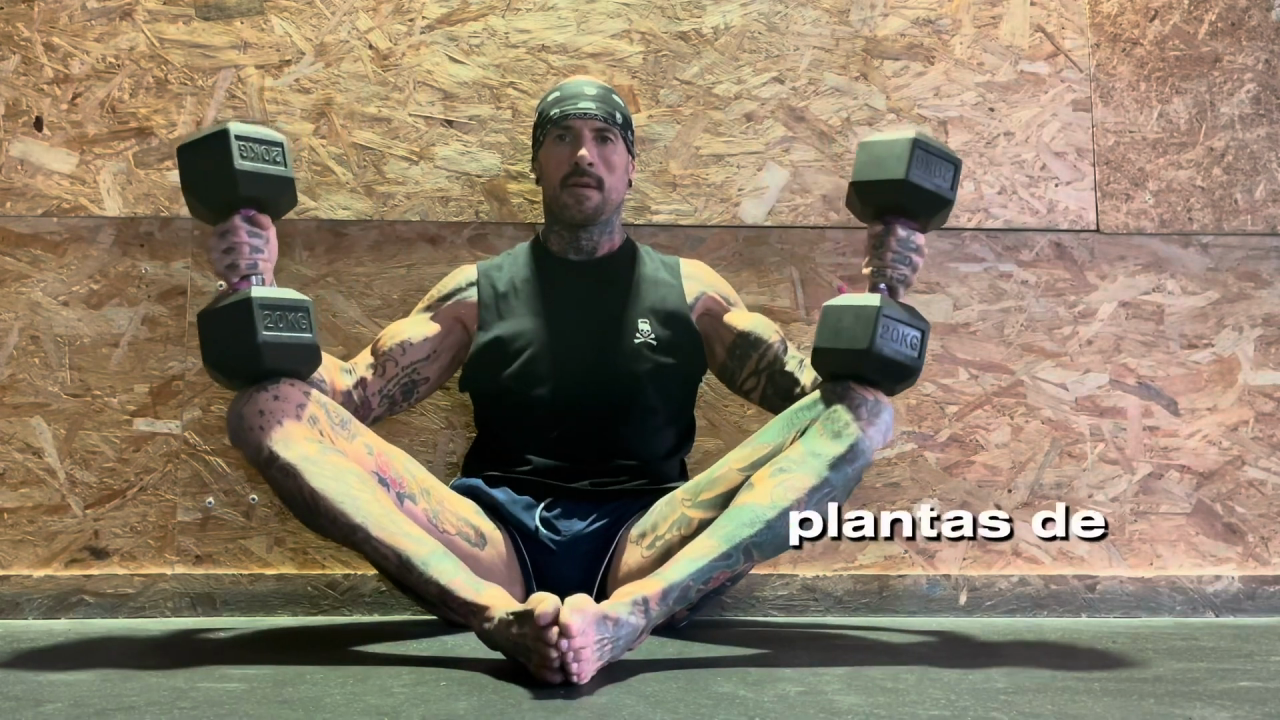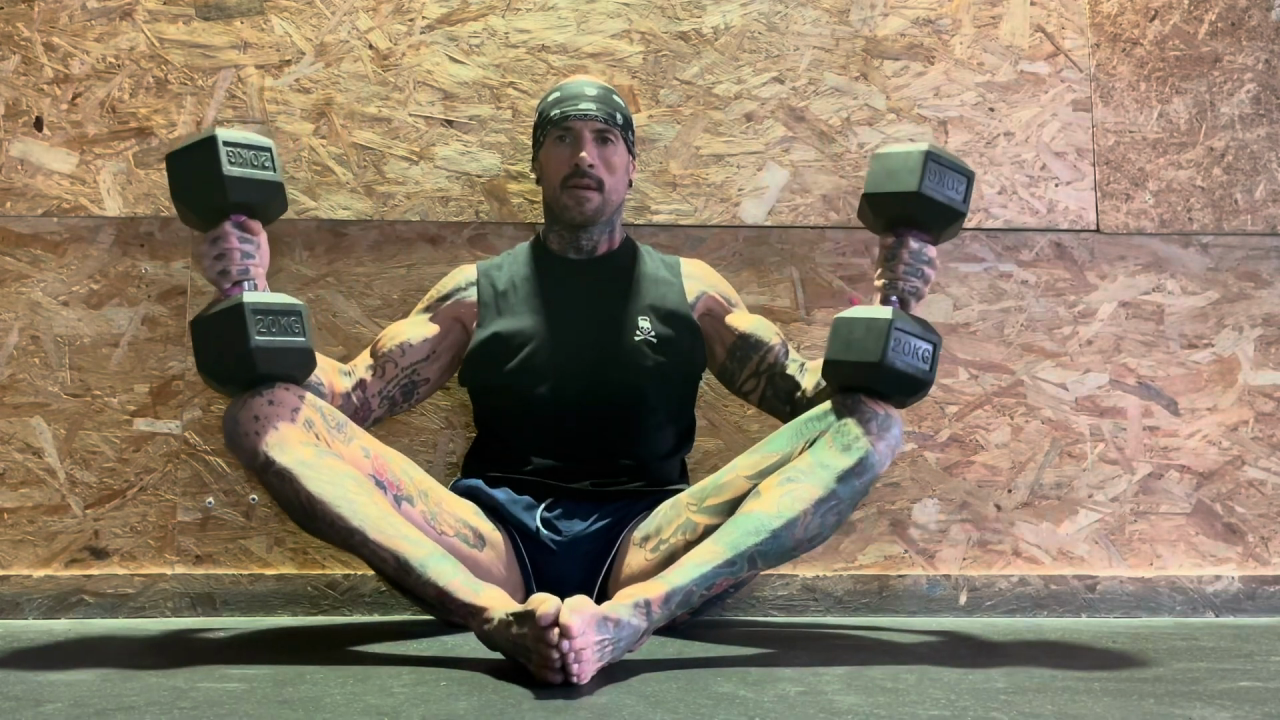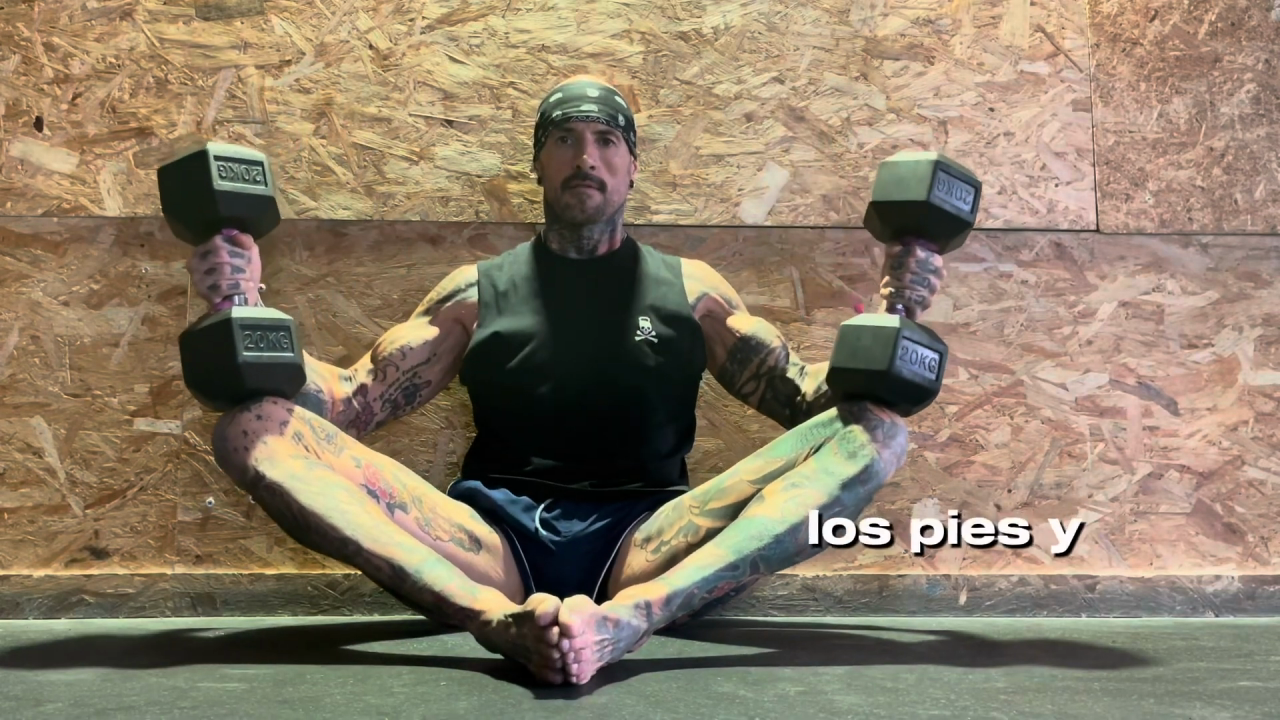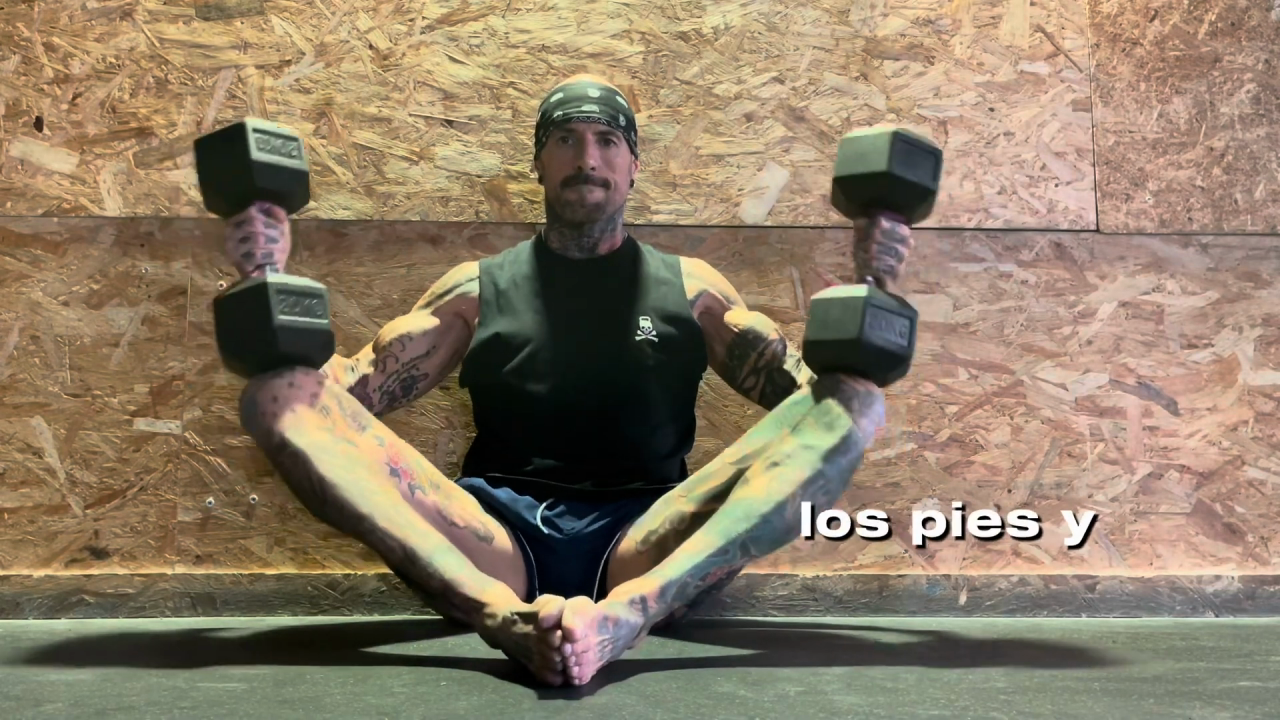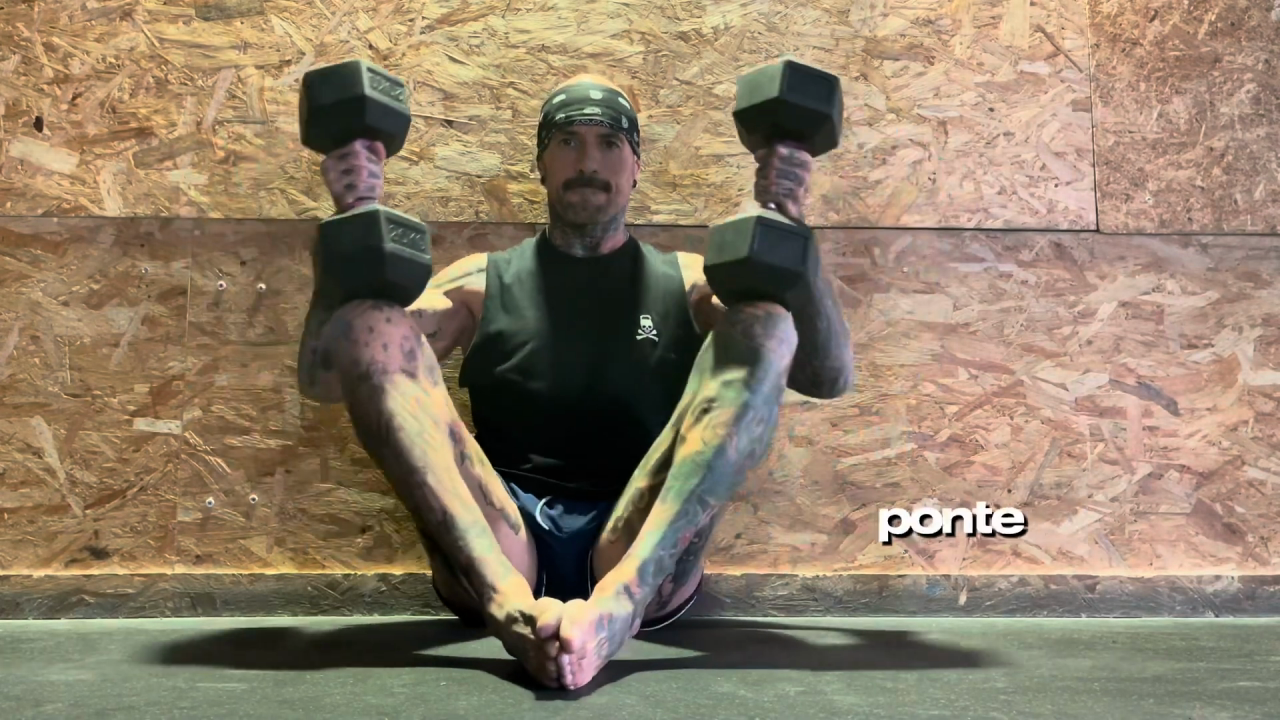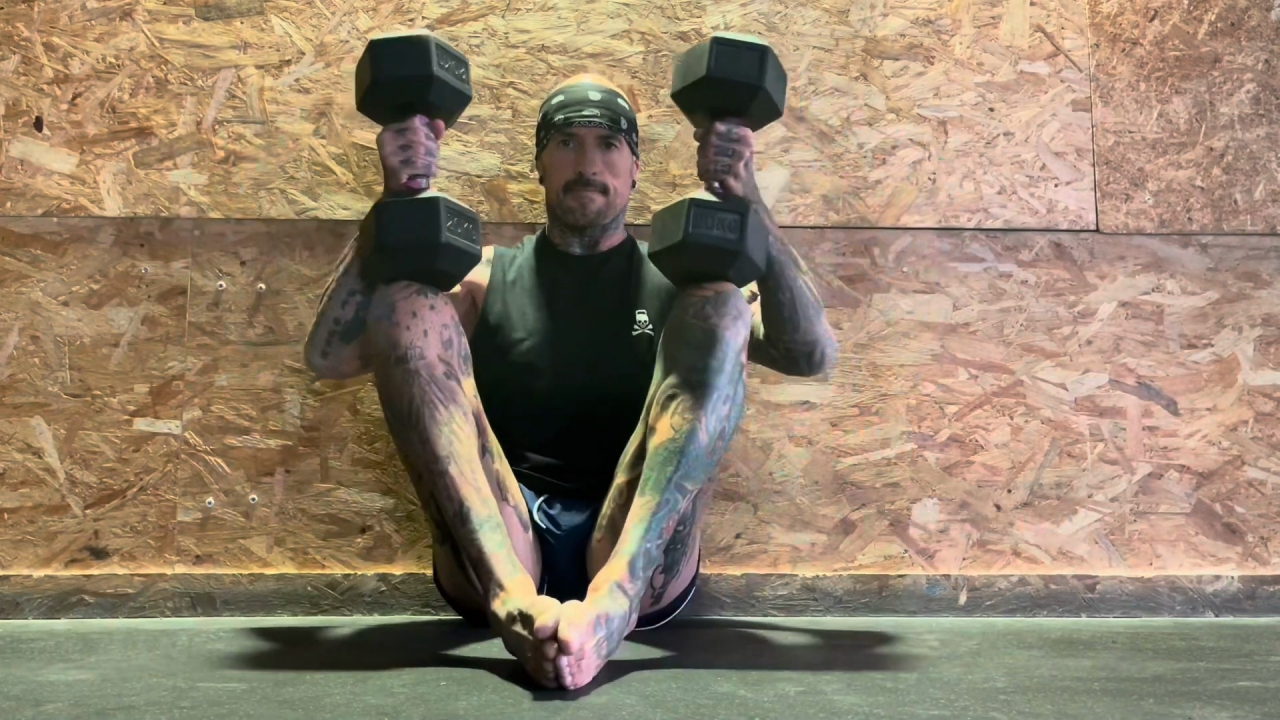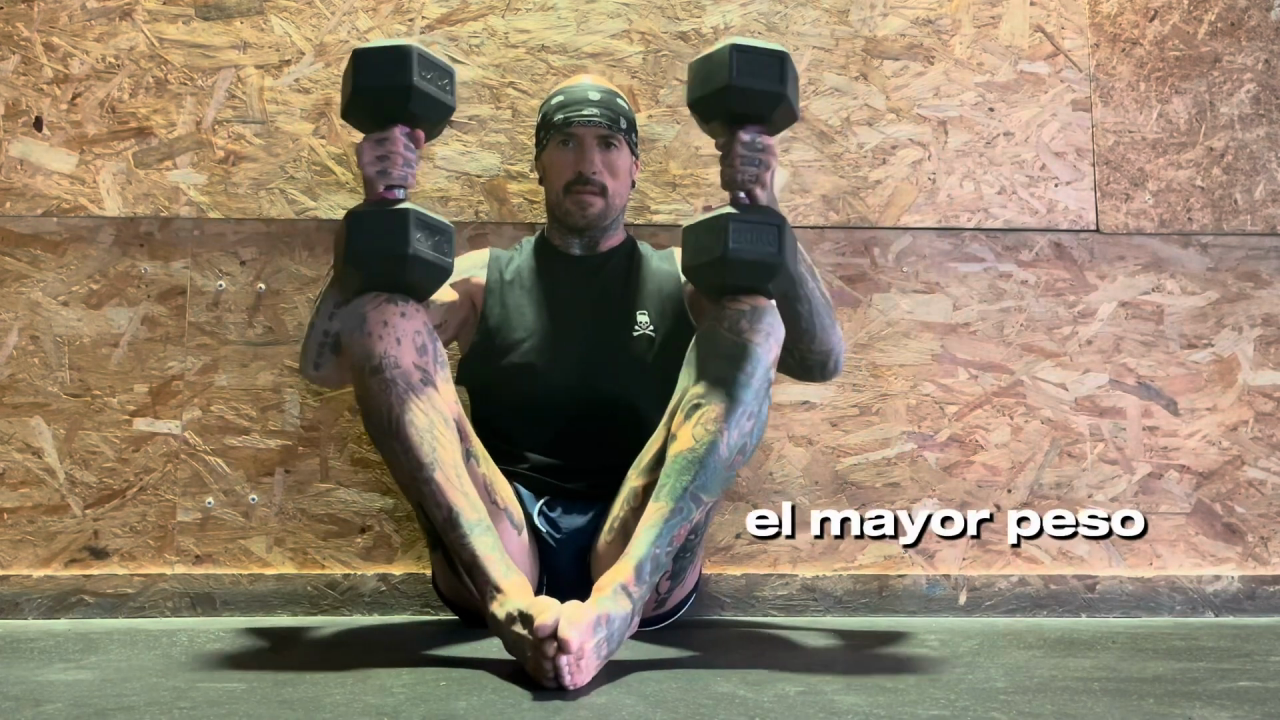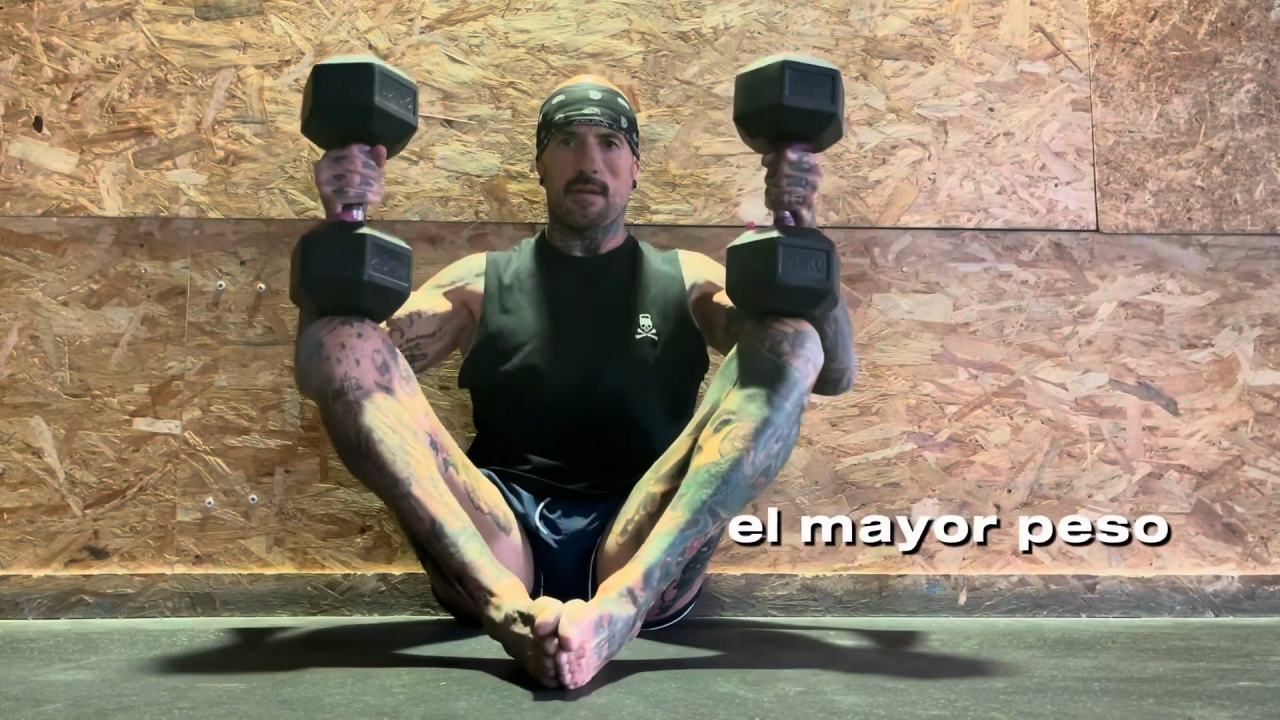
dt=0.3s
person 1, frame 1
left shoulder: (688, 288)
right shoulder: (476, 290)
left elbow: (813, 392)
right elbow: (348, 399)
right wrist: (260, 291)
left hip: (648, 554)
right hip: (498, 544)
left knee: (859, 412)
right knee: (266, 410)
left ankle: (622, 619)
right ankle: (502, 619)
person 1, frame 2
left shoulder: (688, 287)
right shoulder: (477, 290)
left elbow: (804, 396)
right elbow: (351, 400)
left hip: (647, 548)
right hip: (497, 544)
left knee: (869, 423)
right knee: (262, 416)
left ankle: (624, 619)
right ankle: (506, 619)
person 1, frame 3
left shoulder: (689, 288)
right shoulder: (478, 290)
left elbow: (806, 401)
right elbow: (351, 405)
right wrist: (246, 308)
left hip: (645, 549)
right hip: (497, 543)
left knee: (872, 431)
right knee: (253, 427)
left ankle: (623, 621)
right ankle: (501, 620)
person 1, frame 4
left shoulder: (688, 286)
right shoulder: (478, 288)
left elbow: (821, 400)
right elbow: (345, 401)
left hip: (648, 553)
right hip: (494, 549)
left knee: (850, 410)
right knee: (276, 398)
left ankle: (621, 616)
right ankle: (507, 617)
person 1, frame 5
left shoulder: (686, 282)
right shoulder: (482, 282)
left elbow: (830, 377)
right elbow: (325, 378)
left wrist: (792, 226)
right wrist: (352, 219)
left hip: (643, 554)
right hip: (498, 551)
left knee: (767, 328)
right knee: (370, 329)
left ankle: (613, 609)
right ankle: (512, 610)
person 1, frame 6
left shoulder: (680, 279)
right shoulder: (481, 278)
left elbow: (810, 353)
right elbow: (329, 355)
left wrist: (745, 200)
right wrist: (397, 198)
left hip: (640, 559)
right hip: (498, 552)
left knee: (718, 311)
right knee: (405, 310)
left ankle: (608, 610)
right ankle: (516, 609)
person 1, frame 7
left shoulder: (683, 280)
right shoulder: (480, 278)
left elbow: (821, 358)
right elbow: (325, 365)
left wrist: (762, 209)
left hip: (641, 563)
right hip: (495, 554)
left knee: (749, 323)
right knee: (381, 317)
left ankle: (611, 610)
right ankle: (513, 608)
person 1, frame 8
left shoulder: (688, 280)
right shoulder: (481, 281)
left elbow: (833, 373)
right elbow: (327, 373)
left wrist: (798, 227)
left hip: (646, 558)
right hip: (497, 550)
left knee: (793, 346)
right knee: (333, 348)
left ankle: (615, 611)
right ankle: (512, 612)
